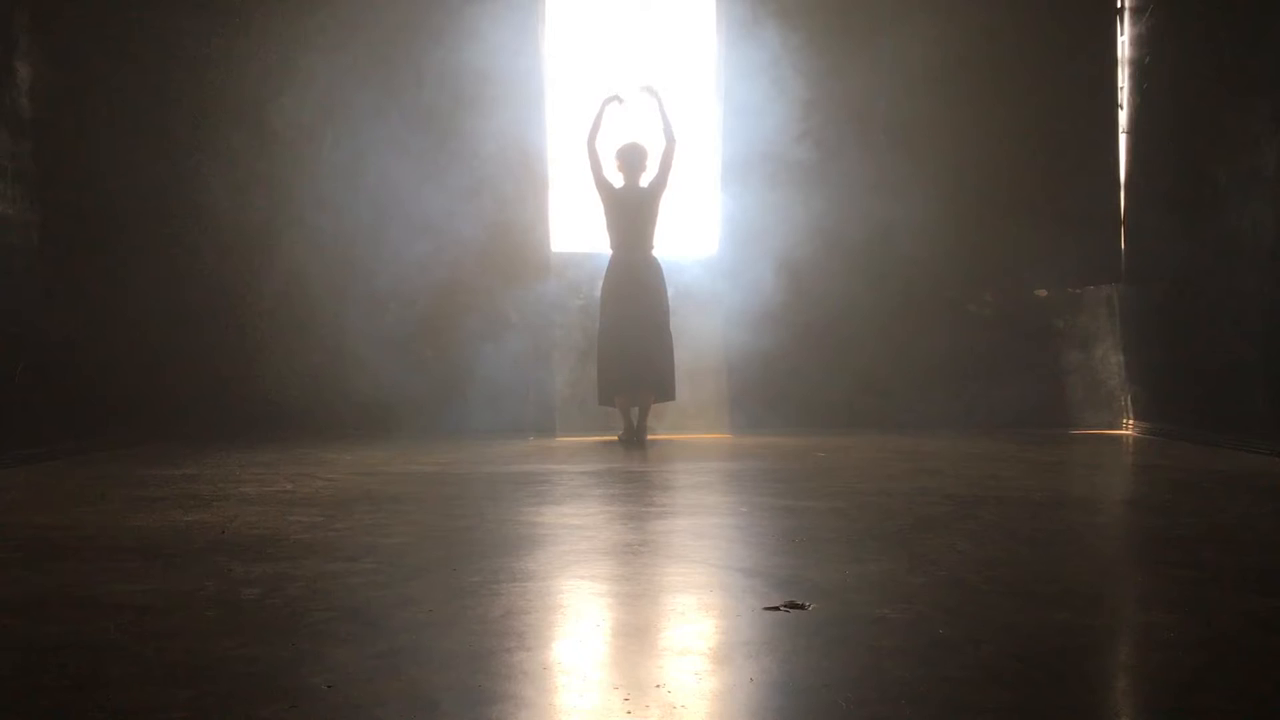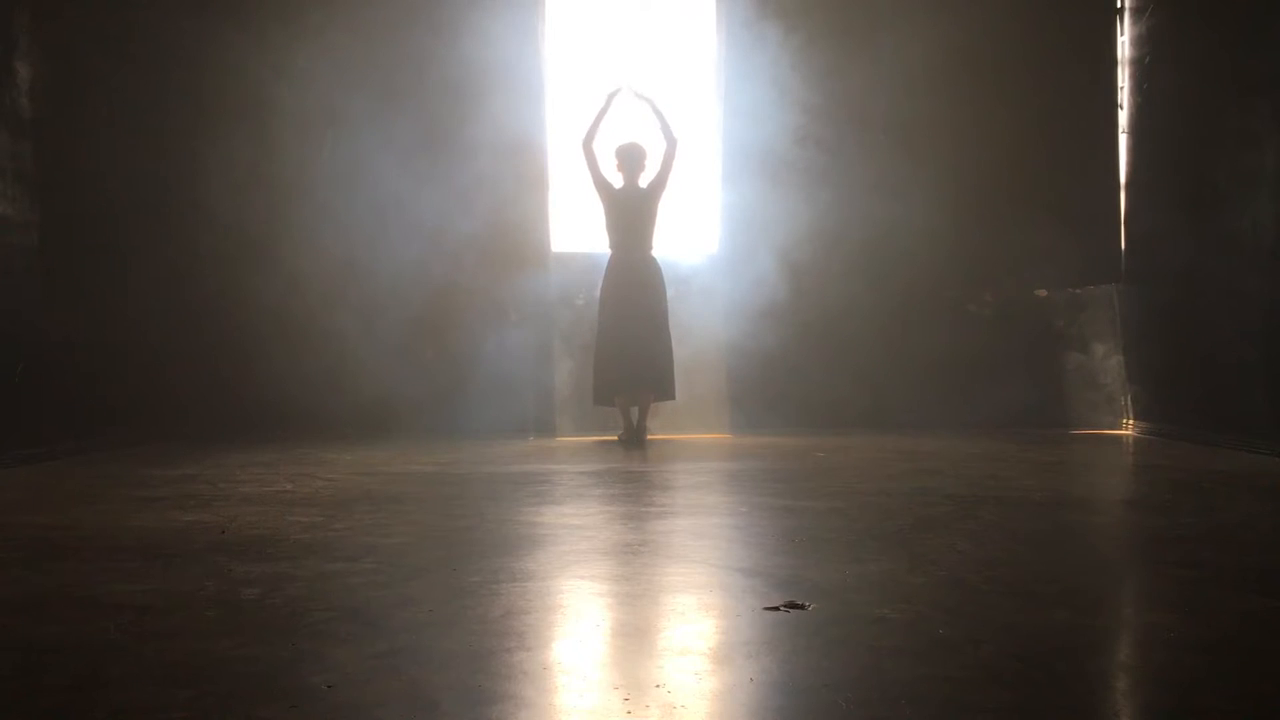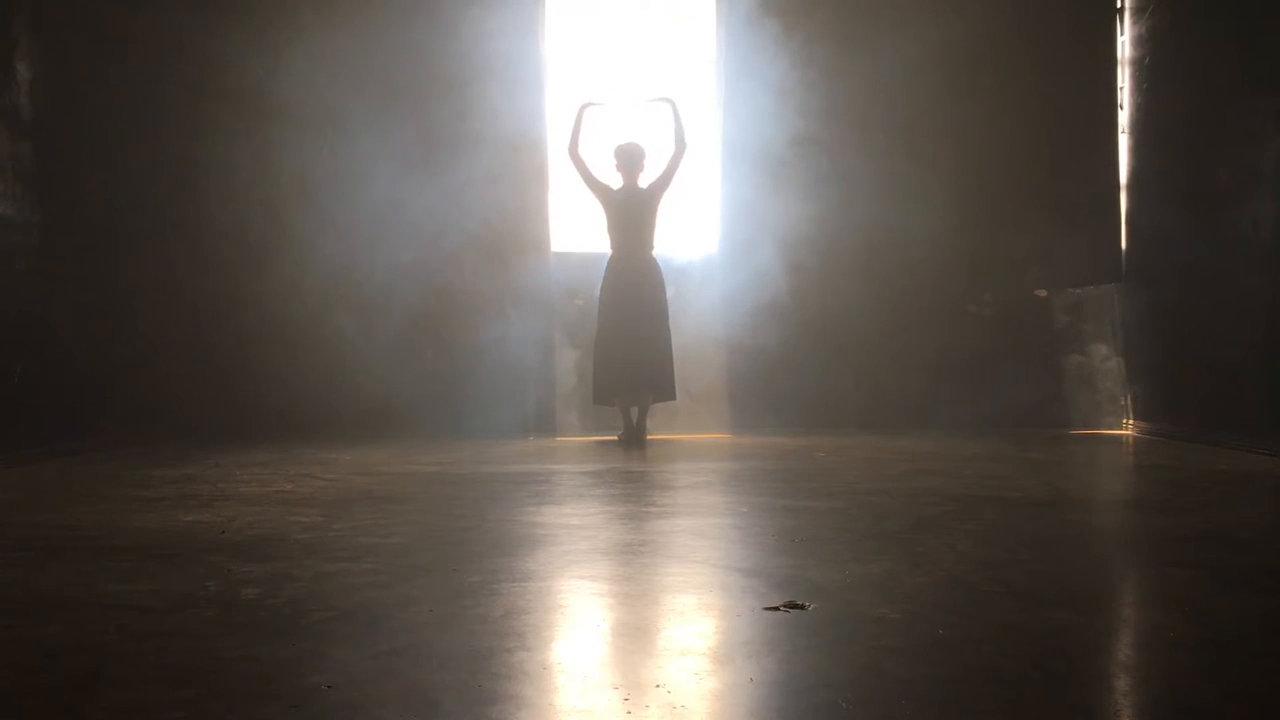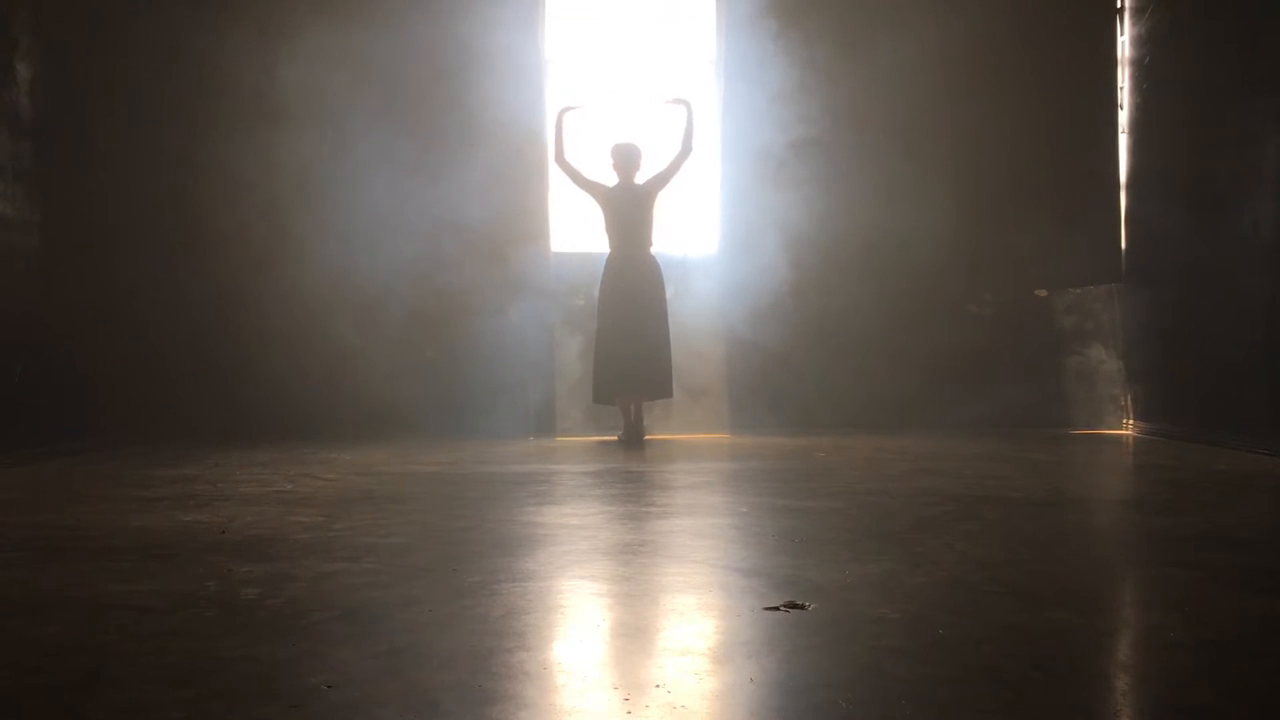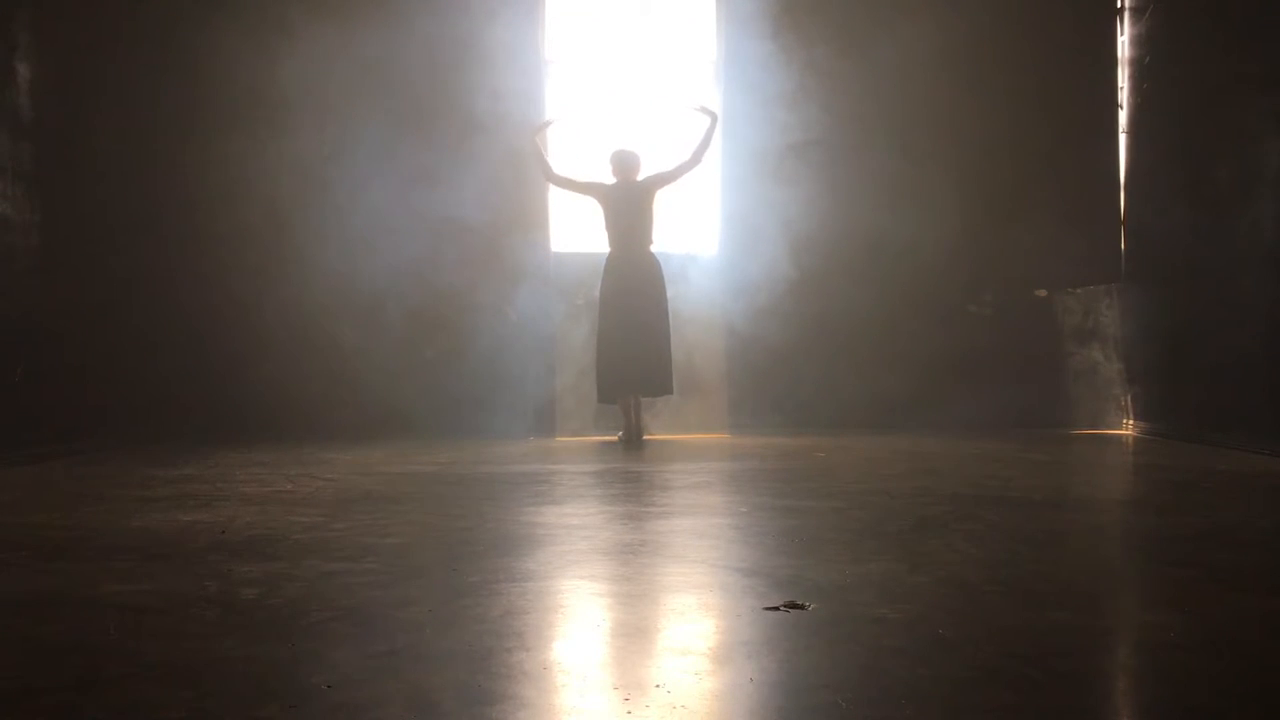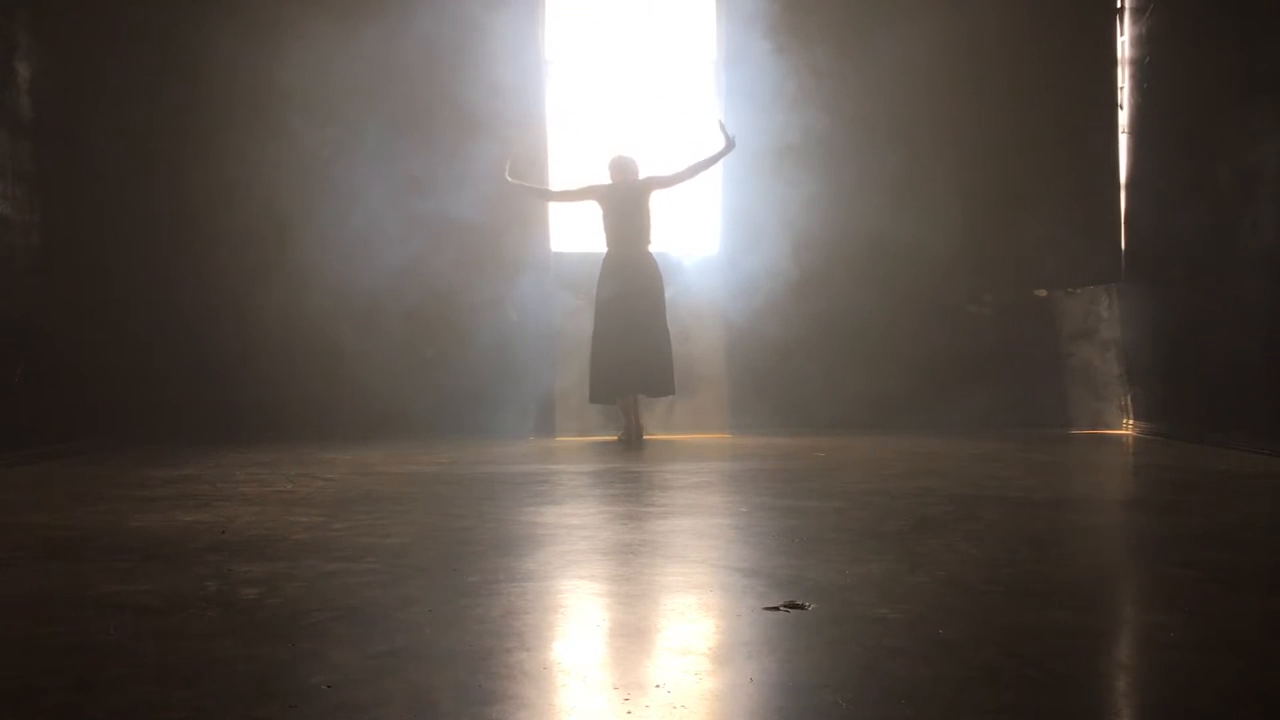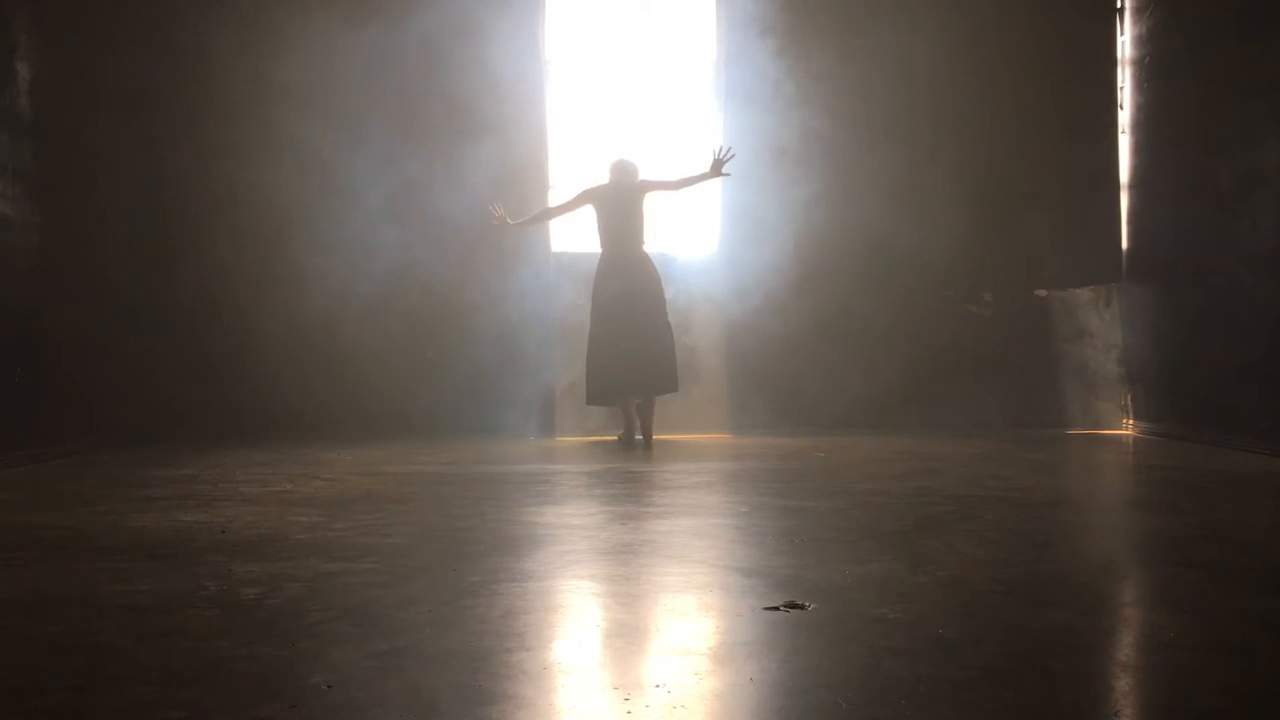
dt=0.7s
person 1, frame 1
left shoulder: (609, 195)
right shoulder: (653, 195)
left elbow: (590, 145)
right elbow: (671, 143)
left wrist: (605, 105)
right wrist: (659, 101)
left hip: (618, 276)
right hip: (648, 275)
left knee: (618, 352)
right knee: (650, 351)
left ankle: (628, 427)
right ankle: (641, 426)
person 1, frame 2
left shoulder: (608, 195)
right shoulder: (652, 194)
left elbow: (586, 145)
right elbow: (672, 144)
left wrist: (607, 104)
right wrist: (651, 105)
left hip: (618, 275)
right hip: (647, 274)
left knee: (617, 350)
right knee: (649, 349)
left ankle: (628, 427)
right ankle: (641, 426)
person 1, frame 3
left shoulder: (607, 197)
right shoulder: (653, 195)
left elbow: (574, 154)
right elbow: (680, 149)
left wrist: (582, 112)
right wrist: (672, 107)
left hip: (617, 275)
right hip: (647, 275)
left knee: (617, 350)
right knee: (649, 349)
left ankle: (628, 426)
right ankle: (641, 424)
person 1, frame 4
left shoulder: (603, 194)
right shoulder: (649, 191)
left elbow: (561, 160)
right elbow: (686, 151)
left wrist: (560, 119)
right wrist: (687, 111)
left hip: (617, 273)
right hip: (646, 272)
left knee: (616, 347)
right knee: (647, 345)
left ankle: (628, 424)
right ankle: (638, 421)
person 1, frame 5
left shoulder: (603, 191)
right shoulder: (649, 187)
left elbow: (553, 177)
right elbow: (692, 161)
left wrist: (539, 140)
right wrist: (711, 123)
left hip: (618, 272)
right hip: (647, 271)
left knee: (618, 346)
right knee: (646, 344)
left ankle: (629, 425)
right ankle: (637, 422)
person 1, frame 6
left shoulder: (601, 191)
right shoulder: (645, 186)
left elbow: (551, 195)
right elbow: (688, 173)
left wrist: (513, 181)
right wrist: (725, 150)
left hip: (615, 271)
right hip: (644, 270)
left knee: (616, 345)
right knee: (644, 342)
left ankle: (630, 424)
right ankle: (635, 421)
person 1, frame 7
left shoulder: (595, 193)
right shoulder: (639, 187)
left elbow: (551, 212)
right elbow: (675, 184)
left wrist: (514, 223)
right wrist: (708, 175)
left hip: (610, 273)
right hip: (639, 270)
left knee: (614, 346)
right knee: (650, 342)
left ankle: (629, 426)
right ankle: (646, 422)
